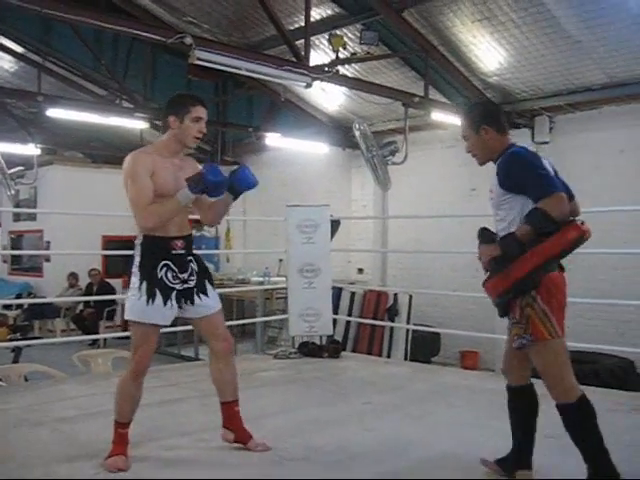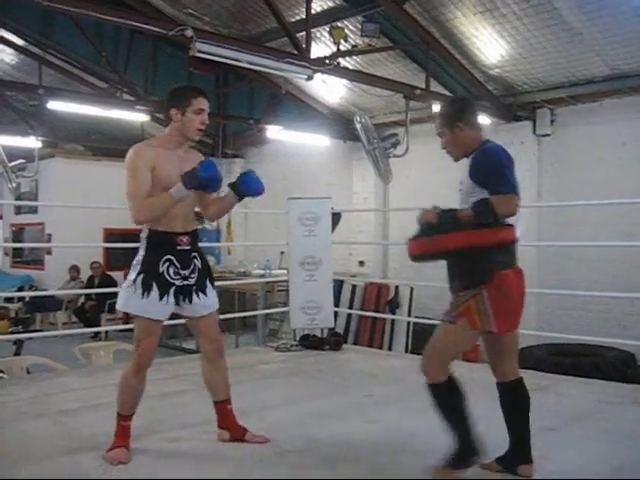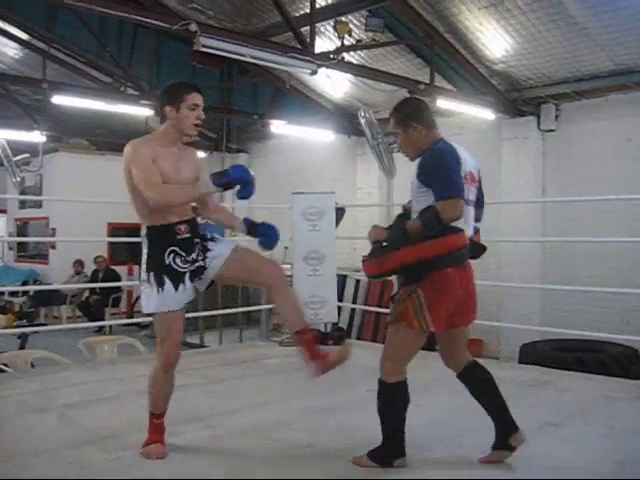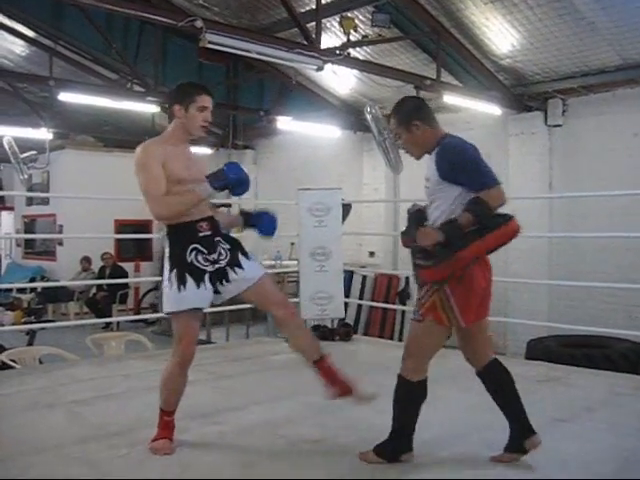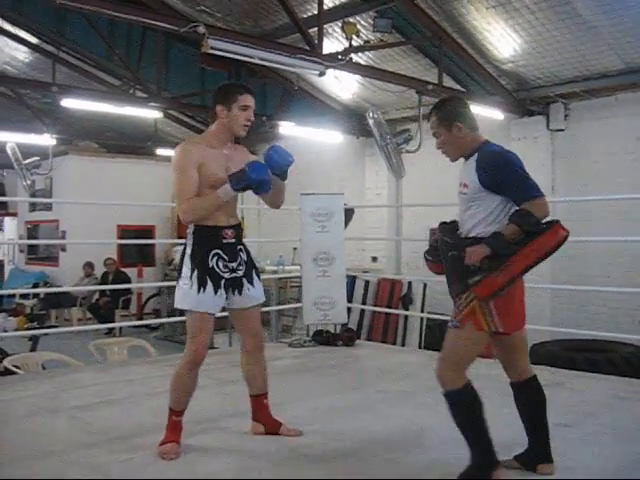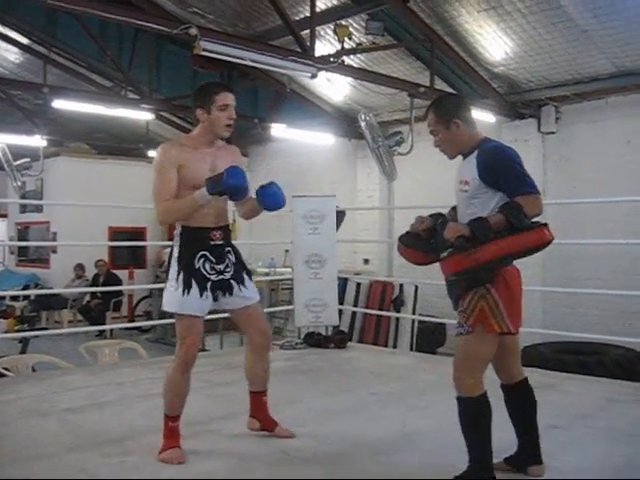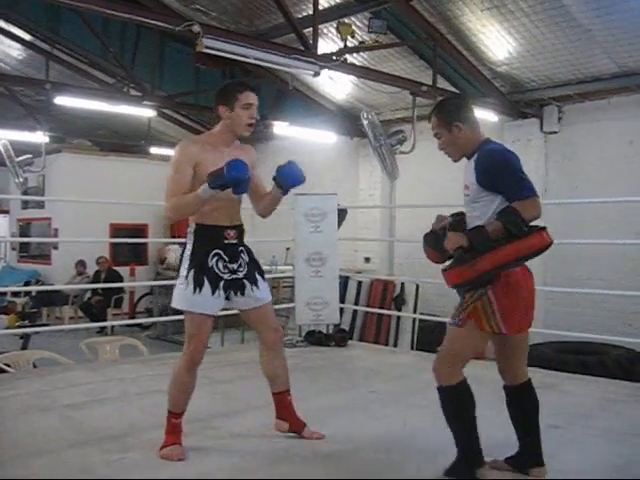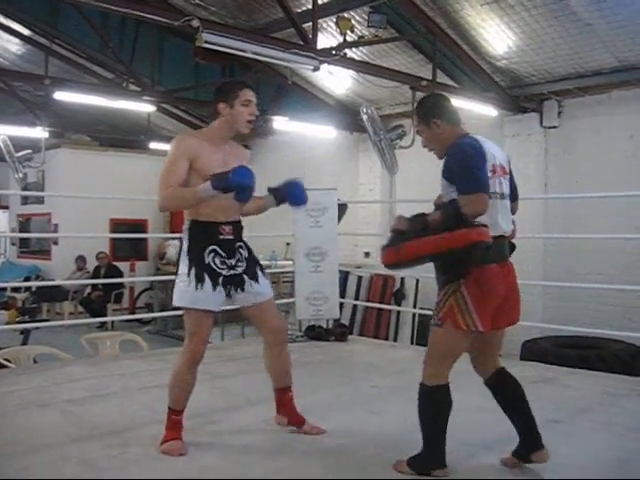
dt=0.3s
person 1, frame 1
left shoulder: (192, 166)
right shoulder: (139, 161)
left elbow: (209, 218)
right elbow: (147, 218)
left wrist: (231, 192)
right wrist: (189, 190)
left hip: (188, 260)
right hip: (154, 262)
left knee: (223, 344)
right knee: (140, 362)
left ankle: (233, 426)
right ankle: (119, 443)
person 1, frame 2
left shoulder: (195, 159)
right shoulder: (142, 154)
left elbow: (211, 211)
right elbow: (141, 213)
left wrist: (236, 192)
right wrist: (183, 186)
left hip: (192, 256)
right hip: (157, 257)
left knee: (213, 347)
right knee: (143, 357)
left ankle: (227, 424)
right ankle: (121, 436)
person 1, frame 3
left shoulder: (190, 156)
right shoulder: (139, 150)
right elbow: (158, 197)
left wrist: (247, 225)
right wrist: (215, 182)
left hip: (199, 240)
right hip: (163, 250)
left knee: (271, 272)
right knee: (168, 353)
left ankle: (313, 354)
right ankle: (155, 432)
person 1, frame 4
left shoulder: (191, 155)
right shoulder: (150, 152)
right elbow: (161, 210)
left wrist: (243, 218)
right wrist: (210, 184)
left hip: (221, 242)
right hip: (185, 250)
left knee: (284, 310)
right knee: (184, 351)
left ankle: (334, 380)
right ankle: (165, 428)
person 1, frame 5
left shoulder: (244, 155)
right shoulder: (190, 151)
left elbow: (275, 202)
right elbow: (187, 212)
left wrist: (279, 174)
right wrist: (232, 187)
left hip: (237, 250)
right hip: (204, 252)
left knee: (254, 340)
right knee: (197, 350)
left ankle: (262, 417)
right ankle: (173, 430)
person 1, frame 6
left shoulder: (233, 154)
right shoulder: (172, 152)
left elbow: (245, 211)
right elbow: (163, 213)
left wrist: (262, 199)
right wrist: (207, 190)
left hip: (226, 251)
right hip: (192, 252)
left knee: (261, 334)
right knee: (187, 352)
left ankle: (259, 416)
right ankle: (170, 436)
person 1, frame 7
left shoulder: (247, 154)
right shoulder: (190, 151)
left elbow: (263, 209)
right elbow: (172, 211)
left wrist: (282, 186)
right wrist: (211, 186)
left hip: (238, 250)
right hip: (205, 251)
left knee: (273, 336)
right knee: (195, 350)
left ankle: (286, 416)
right ankle: (172, 432)
person 1, frame 8
left shoulder: (239, 154)
right shoulder: (188, 144)
right elbow: (165, 200)
left wrist: (276, 197)
right wrist: (212, 185)
left hip: (236, 246)
right hip: (202, 248)
left knee: (277, 330)
right knee: (195, 348)
left ankle: (287, 412)
right ankle: (172, 428)
person 2, frame 1
left shoulder: (515, 160)
right shoulder: (530, 160)
left elbow: (554, 205)
right elbow: (571, 208)
left wrist: (504, 245)
left hip: (532, 286)
right hip: (532, 281)
left knee: (560, 384)
right knee: (515, 373)
person 2, frame 2
left shoulder: (488, 156)
right shoulder: (490, 158)
left elbow: (507, 205)
left wrist: (445, 218)
right wrist: (451, 223)
left hip: (486, 282)
right hip: (499, 277)
left knee: (433, 364)
right knee: (505, 370)
person 2, frame 3
left shoulder: (436, 157)
right shoulder: (465, 158)
left elbow: (449, 210)
right elbow: (472, 215)
left wrist: (394, 233)
left hip: (429, 276)
right hip: (457, 271)
left knee: (391, 365)
right knee: (457, 358)
left ankle: (391, 450)
right ankle: (507, 432)
person 2, frame 4
left shoulder: (453, 152)
right shoulder: (453, 152)
left elbow: (495, 197)
left wrist: (443, 233)
right wrist: (429, 216)
left hip: (453, 272)
right hip: (471, 267)
left knee: (413, 362)
right knee: (480, 355)
left ankle: (398, 445)
right ankle: (522, 434)
person 2, frame 5
left shoulder: (496, 158)
right shoulder: (474, 163)
left elbow: (538, 207)
left wrist: (490, 247)
left knee: (448, 371)
right knee: (518, 369)
person 2, frame 6
left shoulder: (495, 155)
right shoulder: (470, 161)
left elbow: (532, 204)
left wrist: (472, 230)
left hip: (491, 280)
right hip: (482, 279)
left knee: (466, 378)
right knee: (509, 372)
person 2, frame 7
left shoulder: (492, 156)
right shoulder: (486, 159)
left elbow: (530, 208)
left wrist: (471, 238)
left hip: (496, 280)
right hip: (512, 276)
left knee: (446, 366)
right knee: (512, 372)
person 2, frame 8
left shoulder: (461, 151)
right shoulder: (493, 151)
left elbow: (474, 205)
left wrist: (418, 223)
left hip: (470, 274)
right hip: (499, 267)
left knee: (434, 368)
right knee: (487, 364)
right ankle: (531, 445)
